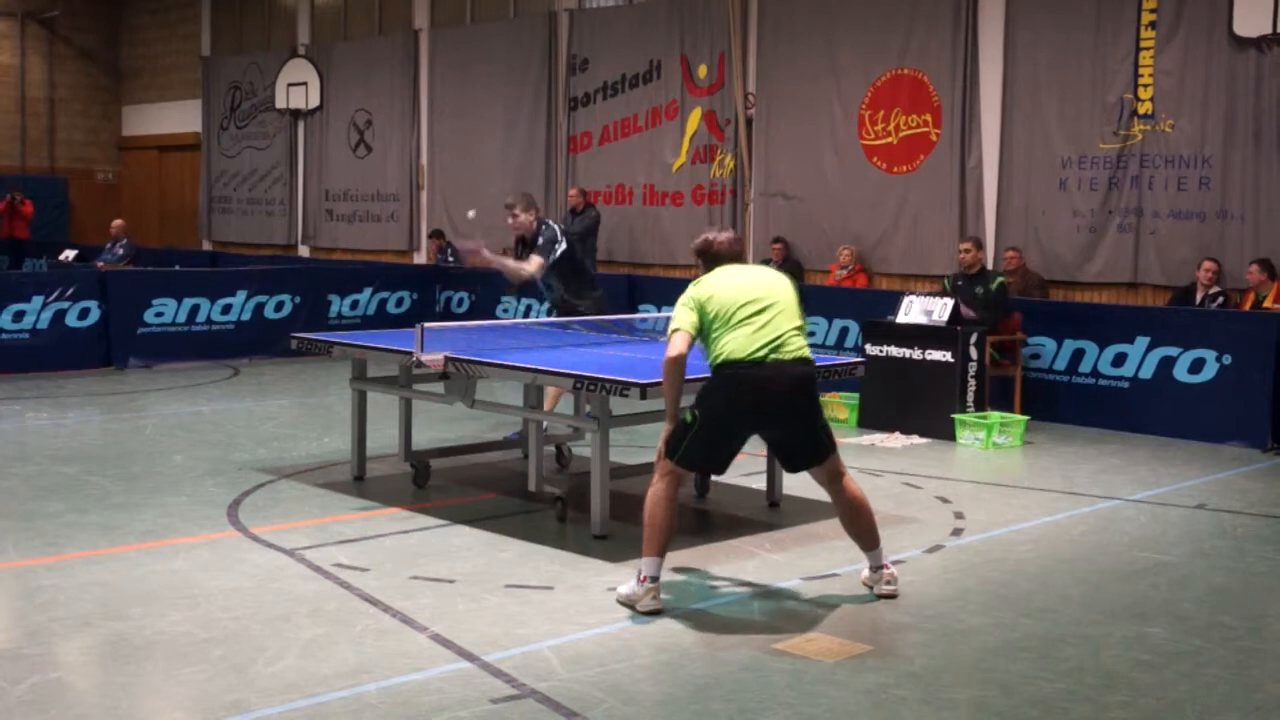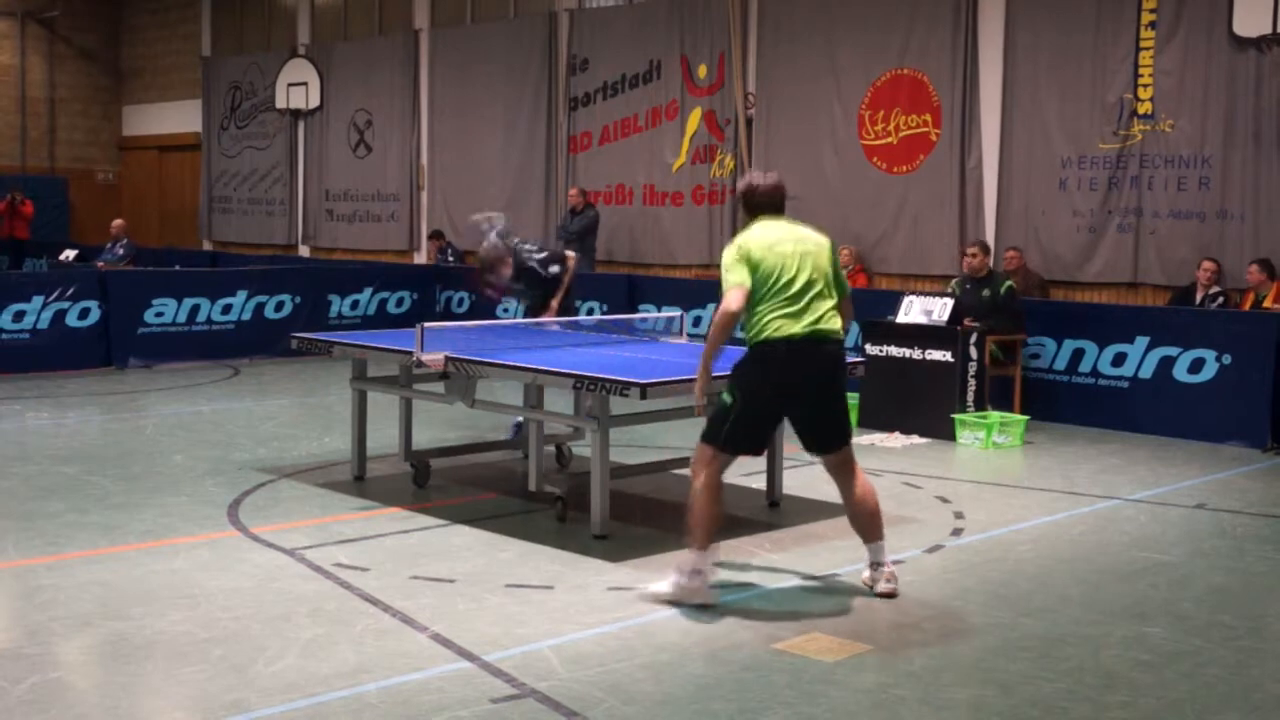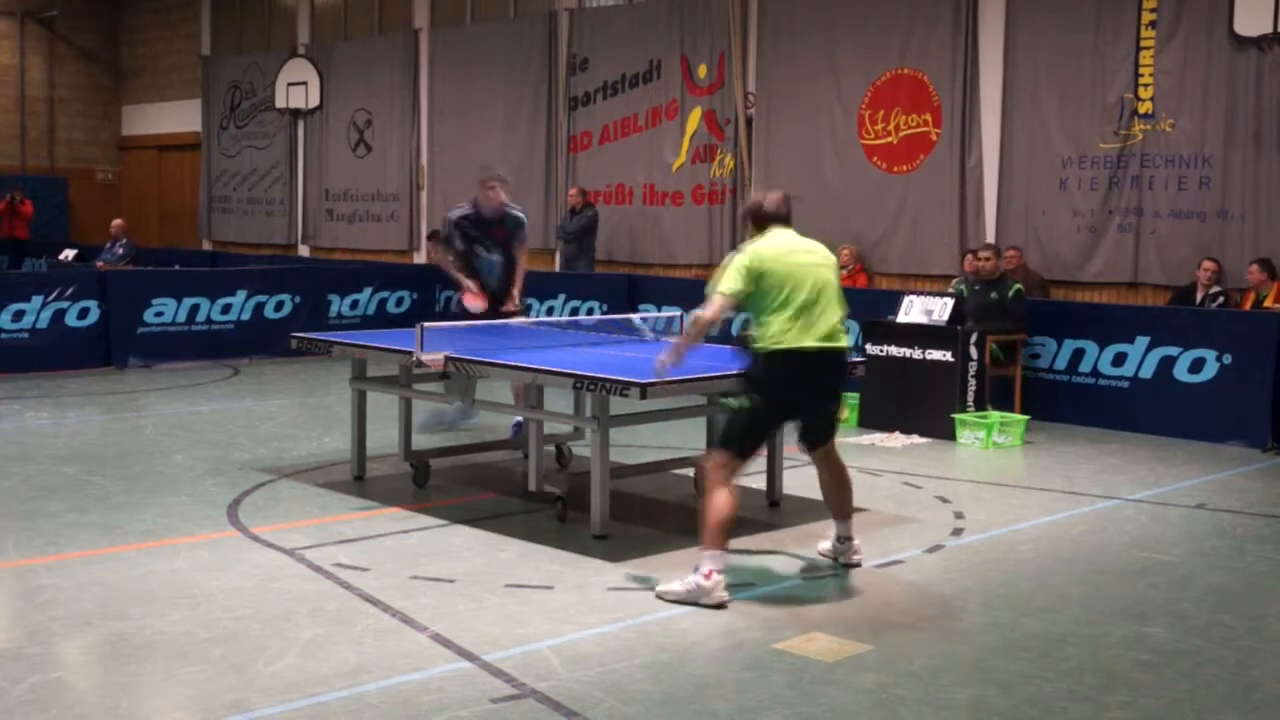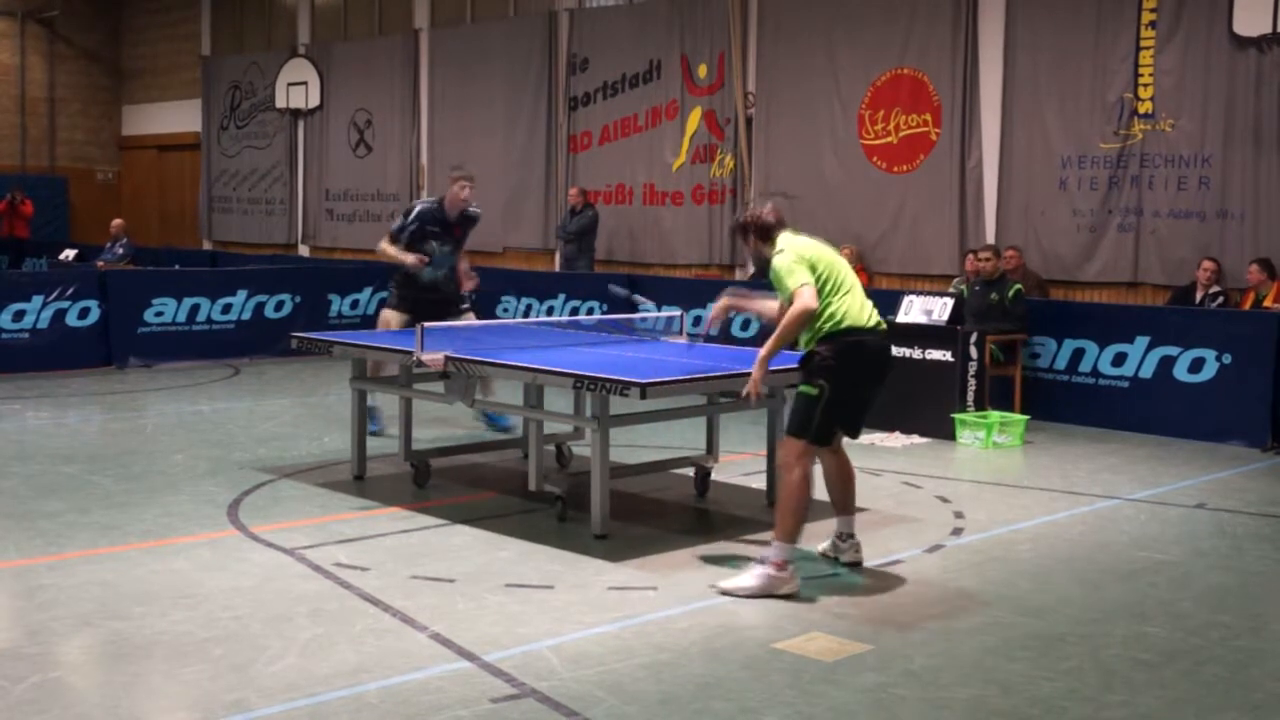
dt=0.4s
person 1, frame 1
left shoulder: (698, 289)
right shoulder: (777, 277)
left elbow: (675, 354)
left wrist: (671, 419)
left hip: (736, 382)
right hip: (795, 378)
left knee: (667, 474)
right knee: (834, 476)
left ankle: (647, 584)
right ankle: (880, 570)
person 1, frame 2
left shoulder: (743, 245)
right shoulder: (819, 241)
left elbow: (732, 308)
right elbow: (844, 310)
left wrist: (704, 370)
left hip: (771, 358)
right hip: (825, 356)
left knee: (706, 463)
right knee: (844, 467)
left ankle: (696, 576)
right ankle: (881, 569)
person 1, frame 3
left shoulder: (751, 254)
right shoulder: (823, 253)
left elbow: (713, 314)
left wrist: (674, 351)
left hip: (781, 365)
right hip: (831, 363)
left knee: (720, 467)
right knee: (824, 452)
left ankle: (709, 576)
right ankle: (845, 543)
person 1, frame 4
left shoulder: (786, 255)
right shoulder: (807, 244)
left elbow: (807, 307)
right elbow: (785, 308)
left wrist: (763, 357)
right wrist: (739, 300)
left hip: (844, 348)
right hip: (872, 345)
left knee: (794, 455)
right knee: (829, 442)
left ankle: (777, 568)
right ankle: (845, 541)
person 2, frame 1
left shoulder: (549, 234)
right shoulder: (524, 240)
left elbow: (530, 271)
right elbow: (517, 276)
left wrist: (489, 258)
right wrist: (497, 261)
left hip: (586, 306)
right hip: (567, 308)
person 2, frame 2
left shoulder: (534, 261)
right shoulder: (497, 244)
left elbow: (571, 257)
right elbow: (493, 220)
left wrist: (555, 303)
left hip: (556, 305)
right hip: (535, 306)
person 2, frame 3
left shoulder: (515, 218)
right shoulder: (459, 218)
right elbow: (443, 254)
left wrist: (515, 291)
right wrist: (462, 280)
left hip: (505, 297)
right hip: (474, 296)
left ankle: (521, 416)
right ankle: (465, 403)
person 2, frame 4
left shoulder: (471, 217)
right shoulder: (421, 211)
right elbow: (383, 247)
left wrist: (464, 271)
right wrist: (405, 258)
left hip: (446, 293)
right hip: (409, 290)
left ankle: (486, 408)
right ankle: (371, 407)
